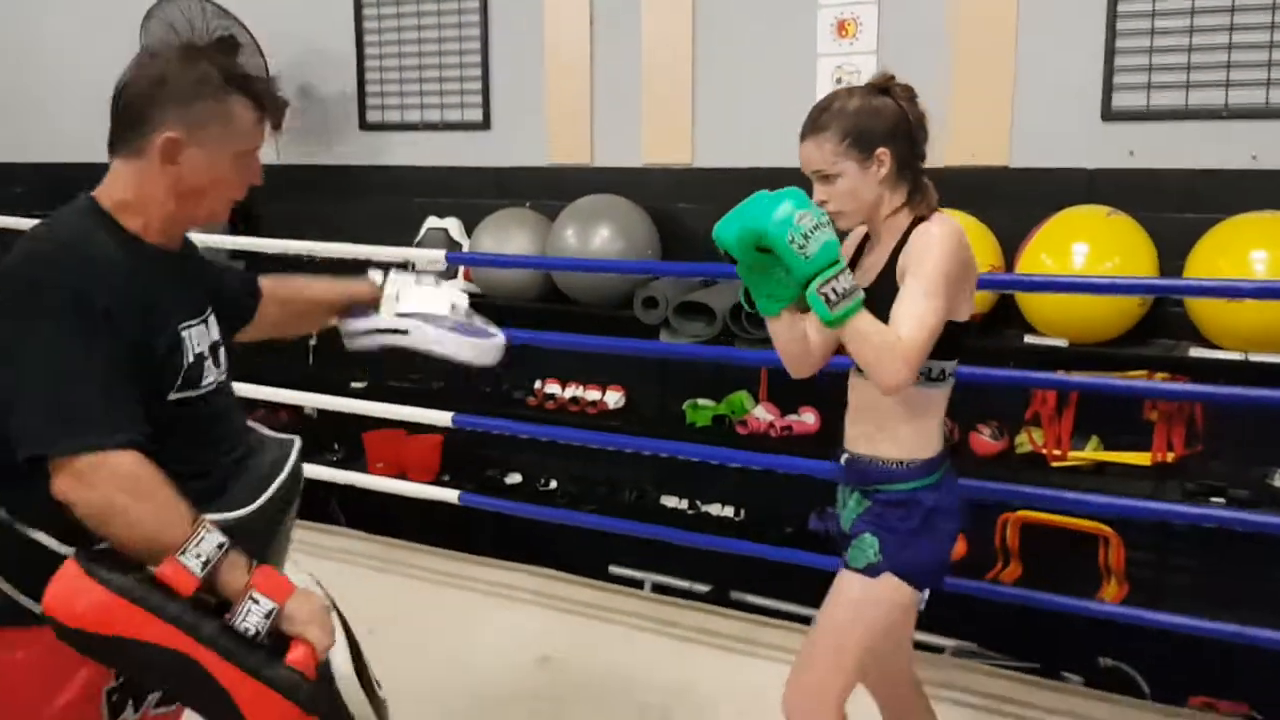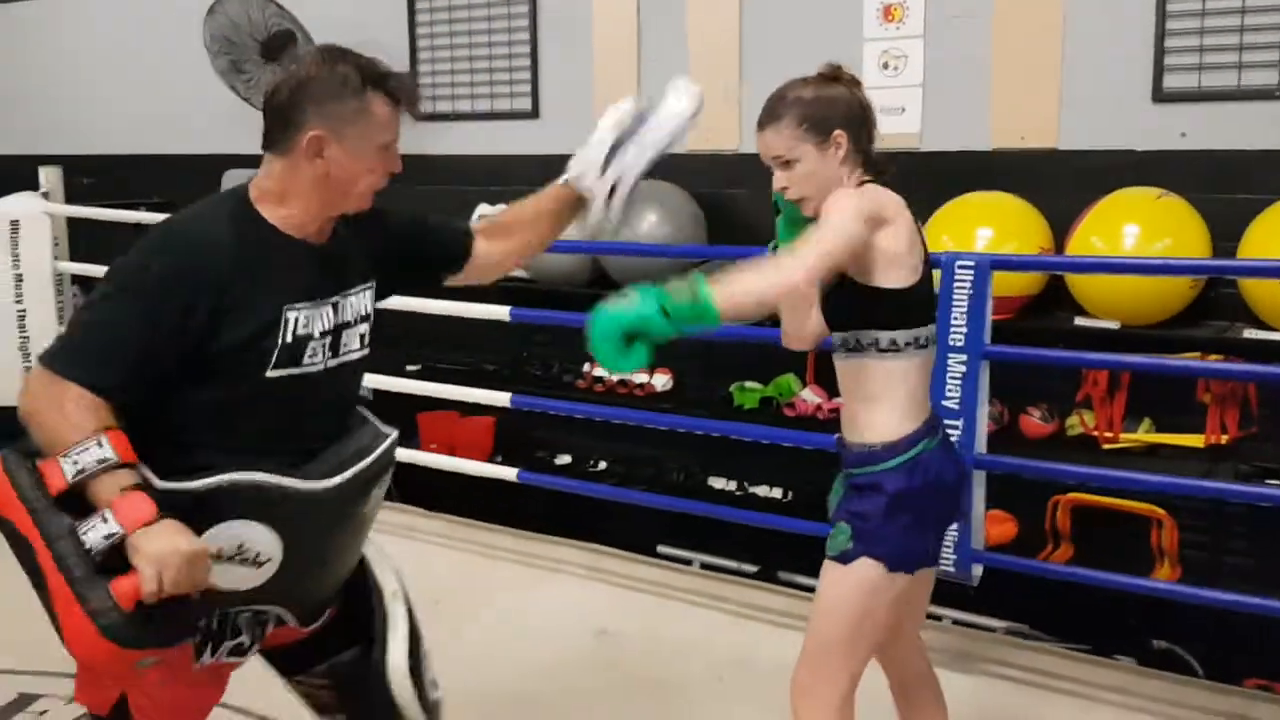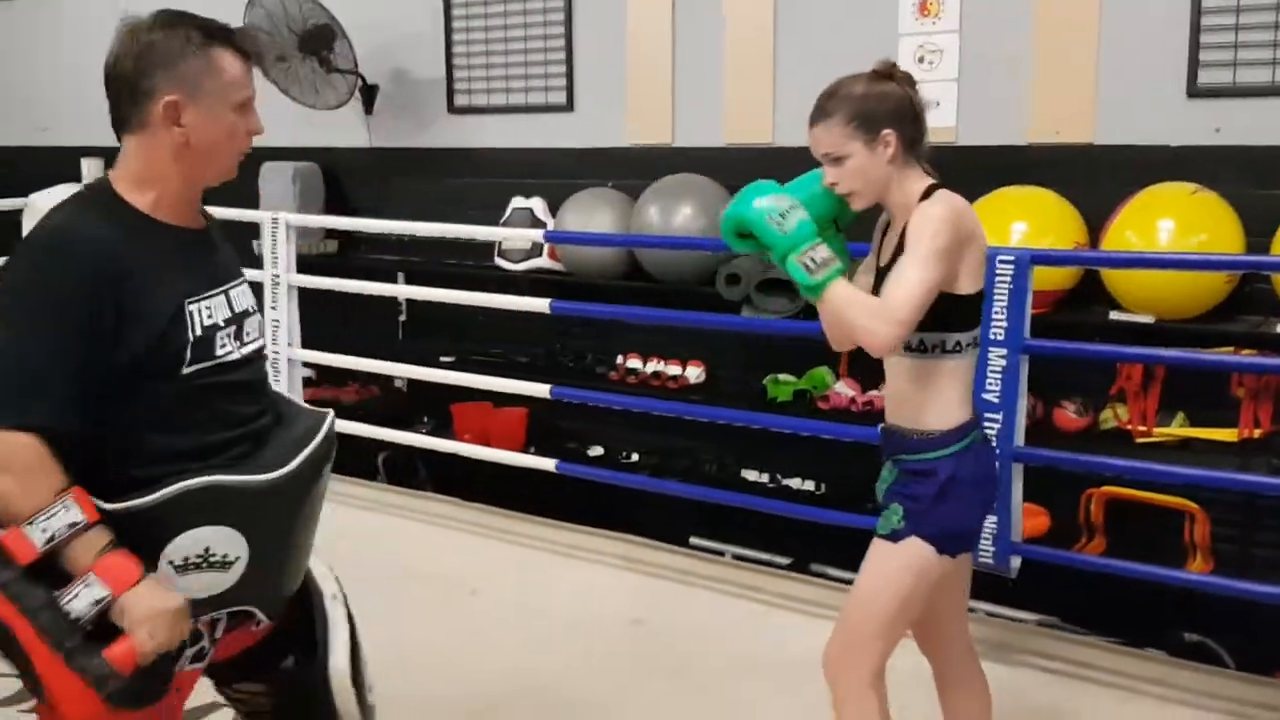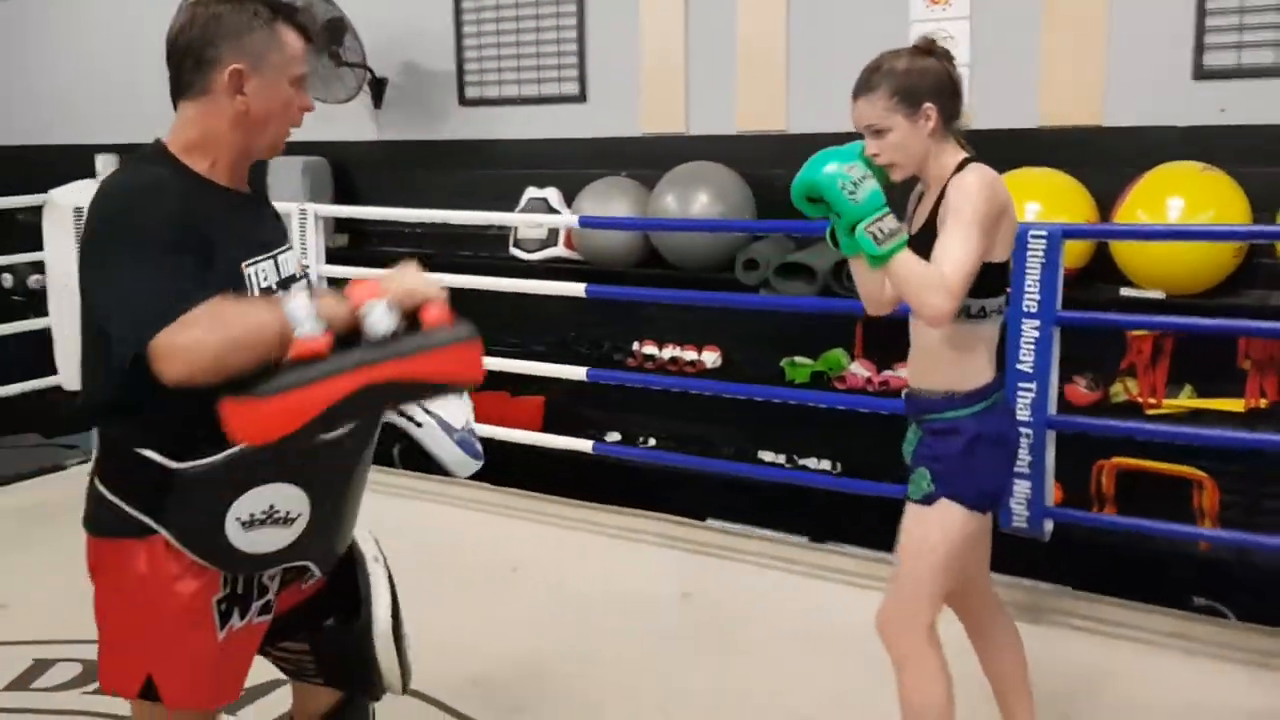
dt=0.4s
person 1, frame 1
left shoulder: (164, 257)
right shoulder: (60, 278)
left elbow: (250, 306)
right elbow: (92, 479)
left wrist: (372, 295)
right wrist: (256, 591)
person 1, frame 2
left shoulder: (362, 234)
right shoulder: (191, 254)
left elbow: (483, 251)
right elbow: (52, 394)
left wrist: (586, 182)
right wrist: (140, 523)
left hip: (311, 548)
right hip: (181, 563)
person 1, frame 3
left shoulder: (201, 233)
right shoulder: (70, 255)
left wrist: (311, 441)
right wrist: (117, 582)
left hip: (253, 563)
right hip: (134, 585)
person 1, frame 4
left shoulder: (244, 199)
right shoulder: (140, 206)
right elbow: (188, 350)
right wrist: (364, 304)
left hip: (282, 522)
right hip: (174, 539)
person 2, frame 1
left shoulder: (937, 239)
right shoulder: (860, 241)
left elbow: (895, 368)
right elbow: (802, 360)
left wrist: (817, 271)
right wrist: (766, 276)
left hip: (909, 502)
right hip: (862, 487)
person 2, frame 2
left shoulder: (864, 207)
right shoulder: (864, 218)
left elbow: (788, 279)
right elbow: (800, 334)
left wrist: (660, 306)
right wrist: (774, 241)
left hip: (895, 479)
right hip: (907, 469)
right knee: (899, 655)
person 2, frame 3
left shoulder: (942, 215)
right shoulder: (893, 222)
left elbow: (883, 332)
right elbow: (846, 335)
left wrist: (799, 249)
right wrist: (820, 243)
left hip: (940, 468)
right hip: (924, 462)
left knee: (850, 665)
right knee: (944, 644)
person 2, frame 4
left shoulder: (976, 186)
right shoulder: (930, 192)
left elbow: (938, 302)
right elbow: (879, 300)
left wrist: (868, 214)
right wrist: (847, 219)
left hip: (965, 426)
right hip: (945, 422)
left knee: (904, 625)
right knee: (972, 600)
